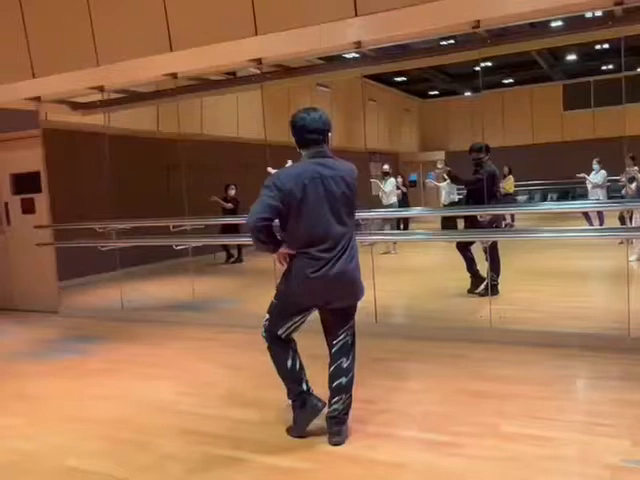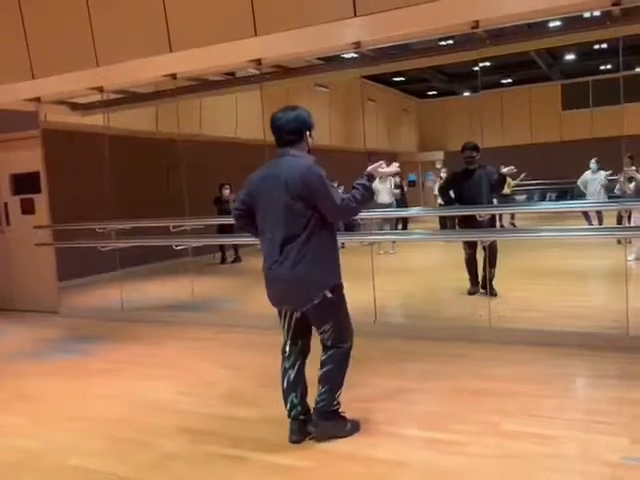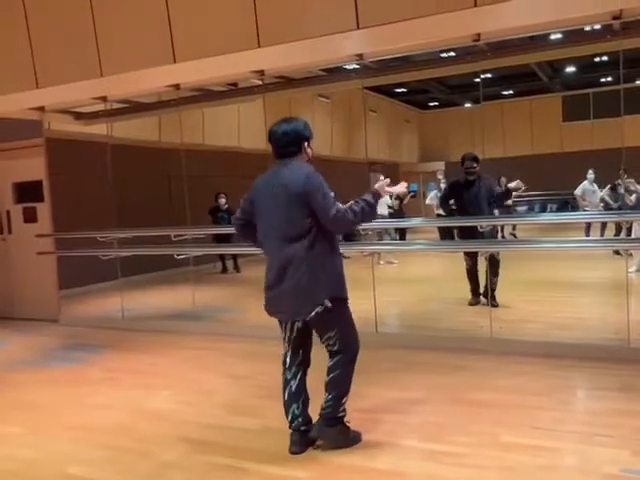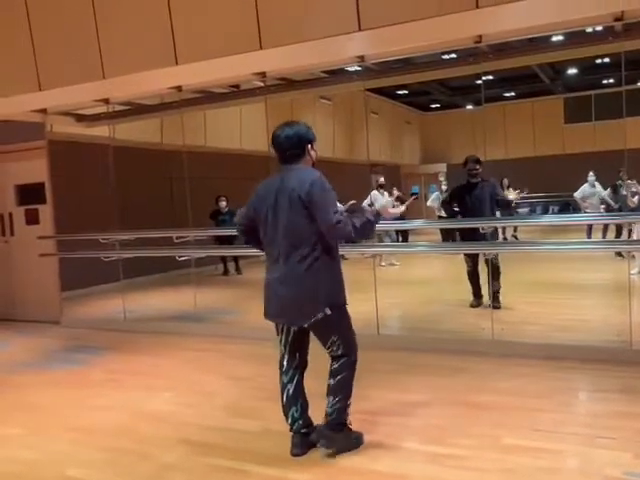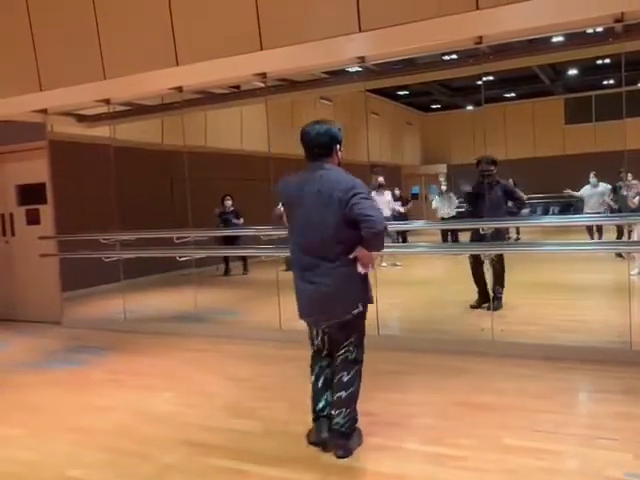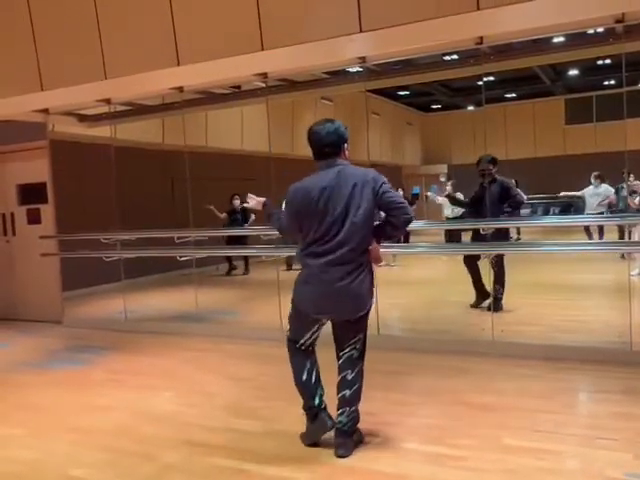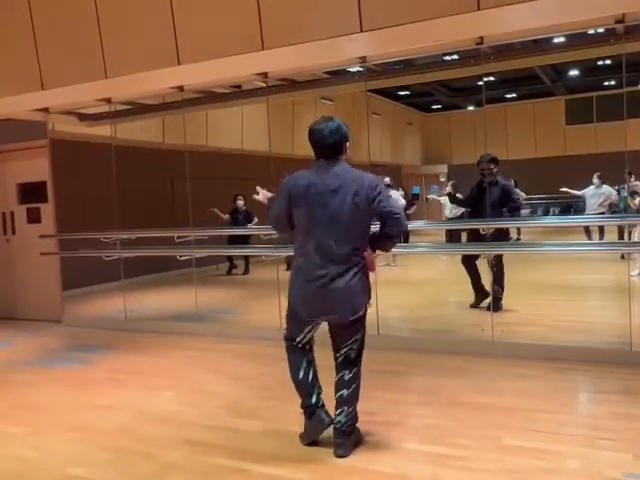
dt=0.7s
person 1, frame 1
left shoulder: (285, 179)
right shoulder: (349, 172)
left elbow: (256, 223)
left wrist: (276, 246)
left hip: (303, 278)
right hip: (344, 278)
left knee: (275, 334)
right knee: (342, 349)
left ankle: (304, 401)
right ankle: (337, 423)
person 1, frame 2
left shoulder: (260, 177)
right shoulder: (307, 169)
left elbow: (241, 215)
right elbow: (340, 211)
right wrist: (368, 179)
left hip: (279, 279)
right hip: (314, 276)
left knee: (293, 347)
right knee: (338, 343)
left ankle: (298, 420)
right ankle: (326, 417)
person 1, frame 3
left shoulder: (262, 184)
right shoulder: (305, 176)
left elbow: (243, 225)
right elbow: (337, 219)
right wrist: (374, 196)
left hip: (281, 288)
right hip: (317, 285)
left knee: (294, 359)
right knee: (344, 349)
left ankle: (300, 431)
right ankle: (330, 423)
person 1, frame 4
left shoulder: (264, 189)
right shoulder: (312, 181)
left elbow: (246, 230)
right elbow: (336, 230)
right wrist: (374, 215)
left hip: (280, 292)
right hip: (318, 290)
left knee: (291, 363)
right knee: (343, 354)
left ankle: (301, 433)
right ankle: (335, 428)
person 1, frame 5
left shoulder: (287, 187)
right shoulder: (347, 184)
right elbow: (375, 225)
right wrist: (367, 248)
left hip: (308, 291)
right hip: (345, 290)
left knee: (321, 356)
right knee: (348, 362)
left ankle: (321, 424)
right ankle: (344, 434)
person 1, frame 6
left shoulder: (301, 190)
right shoulder: (369, 179)
left elbow: (289, 229)
right elbow: (403, 214)
left wrist: (265, 207)
right wrist: (376, 237)
left hip: (313, 289)
right hip: (354, 290)
left knee: (299, 348)
right knee: (351, 359)
left ankle: (317, 416)
right ankle: (346, 434)
person 1, frame 7
left shoulder: (296, 184)
right shoulder: (366, 183)
left elbow: (281, 226)
right elbow: (397, 224)
left wrist: (271, 202)
right wrist: (372, 246)
left hip: (306, 290)
right hip: (349, 291)
left knee: (297, 347)
right knee: (348, 361)
left ankle: (314, 414)
right ankle: (344, 433)
person 2, frame 1
left shoulder: (489, 171)
right shoulder: (479, 170)
left elbow: (469, 183)
left wrist: (450, 174)
left hip: (488, 218)
right hip: (476, 218)
left knee: (490, 251)
right knee: (462, 245)
left ankle: (492, 285)
right ankle: (477, 277)
person 2, frame 2
left shoulder: (487, 171)
right shoulder: (457, 176)
left elbow: (496, 189)
right elbow: (443, 190)
left wrist: (502, 176)
right wrist: (452, 203)
left hip: (486, 218)
right hip: (466, 219)
left knee: (491, 250)
right knee: (469, 252)
left ankle: (487, 283)
right ankle: (474, 283)
person 2, frame 3
left shoulder: (487, 182)
right shoulder: (456, 185)
left elbow: (497, 200)
right elbow: (443, 201)
left hip: (487, 229)
right hip: (467, 231)
left knee: (493, 259)
right knee: (470, 264)
left ankle: (490, 293)
right ankle: (475, 294)
person 2, frame 4
left shoulder: (491, 186)
right shoulder: (460, 190)
left elbow: (500, 203)
right elbow: (445, 204)
left wrist: (509, 201)
right wrist: (456, 215)
left hip: (488, 232)
right hip: (468, 233)
left knee: (493, 262)
right knee: (471, 266)
left ankle: (495, 295)
right ankle: (477, 296)
person 2, frame 5
left shoulder: (503, 186)
right shoulder: (476, 187)
left elbow: (521, 202)
right elbow: (470, 204)
left wrist: (508, 212)
right wrist: (468, 193)
left hip: (496, 231)
right hip: (478, 231)
left knee: (497, 264)
right knee: (475, 263)
left ankle: (497, 297)
right ankle: (483, 295)
person 2, frame 6
left shoulder: (503, 184)
right shoulder: (481, 188)
left elbow: (519, 200)
right elbow: (471, 206)
left wrist: (503, 213)
right wrist: (452, 198)
left hip: (498, 230)
right hip: (479, 230)
left knee: (496, 263)
right knee: (470, 259)
left ankle: (497, 298)
right ankle: (482, 294)
person 2, frame 7
left shoulder: (504, 185)
right shoulder: (479, 186)
left elbow: (517, 205)
right elbow: (468, 203)
left wrist: (502, 215)
right wrist: (451, 196)
left hip: (497, 232)
right hip: (477, 231)
left knee: (495, 263)
right knee: (467, 259)
left ankle: (497, 298)
right ankle: (480, 292)
